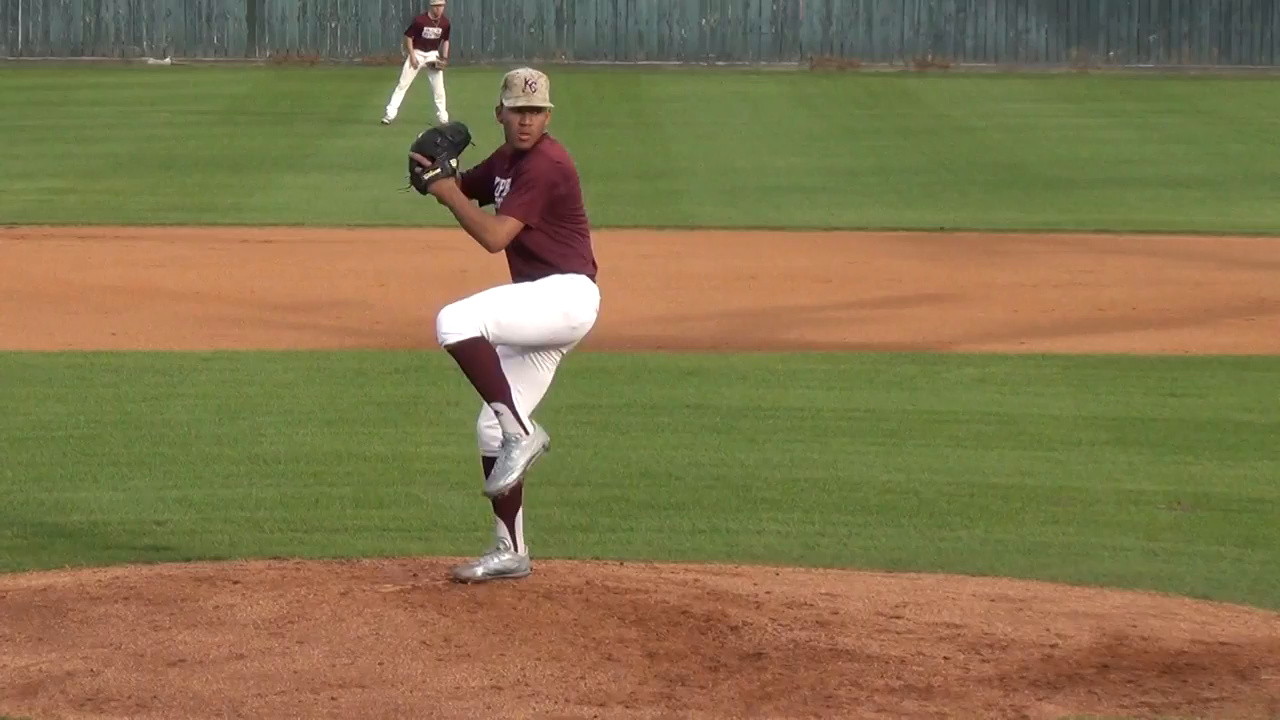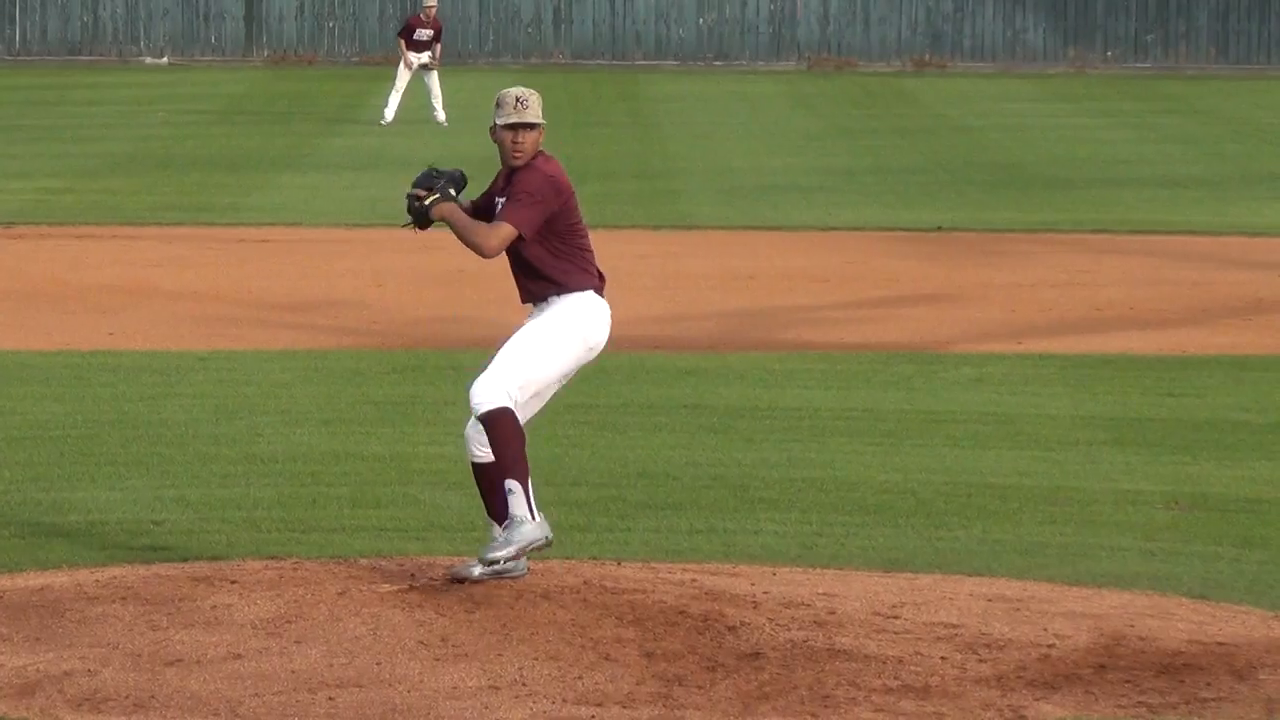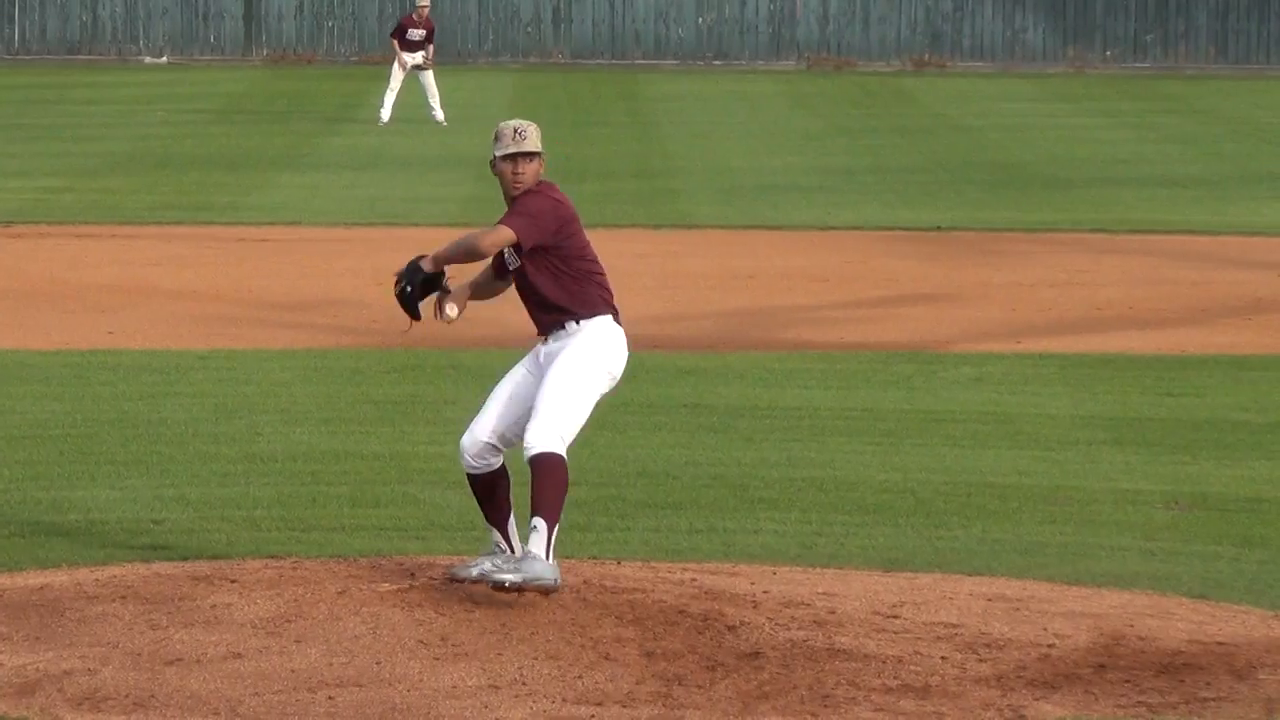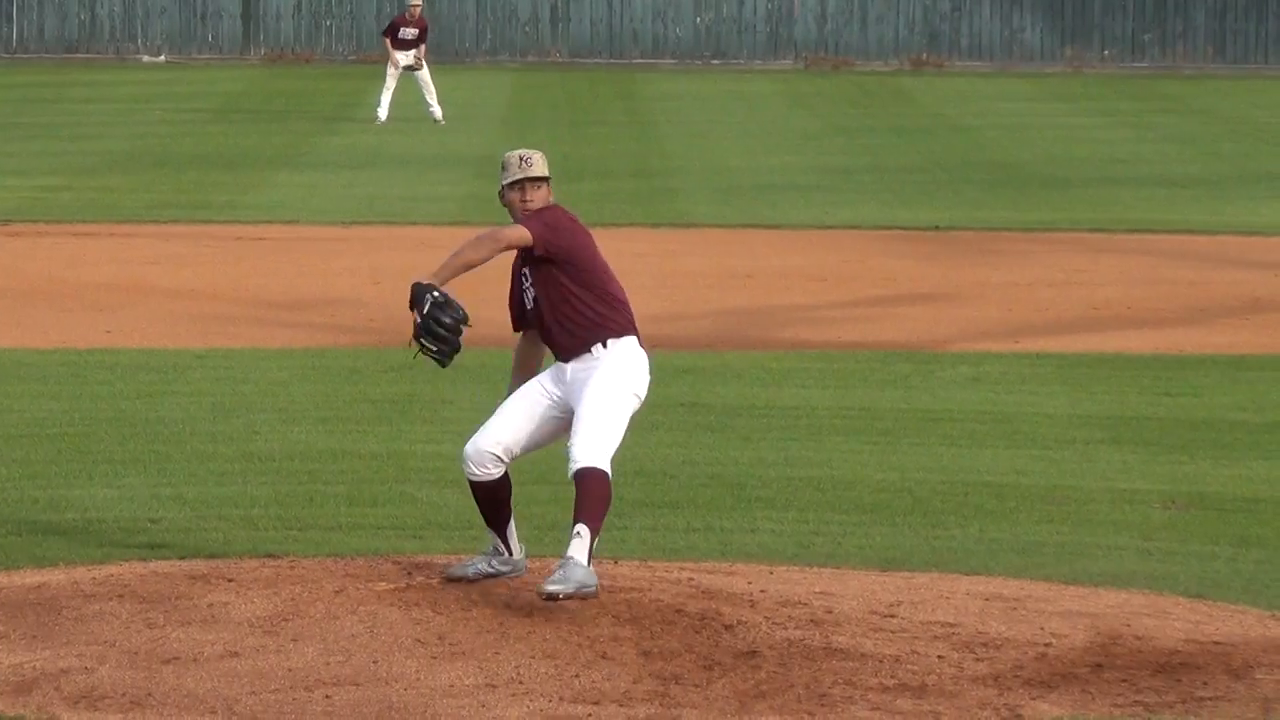
dt=0.1s
person 1, frame 1
left shoulder: (546, 162)
right shoulder: (507, 157)
left elbow: (493, 237)
right elbow: (461, 194)
left wrist: (446, 194)
right wrist: (437, 177)
left hip: (564, 295)
right hip: (540, 303)
left knee: (452, 322)
right knee: (495, 424)
left ankle: (520, 433)
right ankle: (509, 551)
person 1, frame 2
left shoulder: (541, 178)
right shoulder: (506, 179)
left elbow: (489, 244)
right elbow: (464, 216)
left wrist: (448, 212)
right wrist: (437, 207)
left hip: (577, 313)
right hip: (551, 320)
left knee: (487, 395)
right knee: (481, 431)
left ankle: (524, 520)
right ankle: (509, 548)
person 1, frame 3
left shoulder: (544, 202)
right shoulder: (510, 233)
left elbow: (485, 242)
right elbow: (491, 281)
left wrist: (437, 255)
right wrist: (453, 293)
left hip: (592, 340)
right hip: (552, 347)
left knee: (542, 441)
right knee: (475, 446)
left ankle: (539, 556)
right ankle: (505, 547)
person 1, frame 4
left shoulder: (556, 222)
right shoulder: (524, 274)
left elbow: (499, 239)
right elbow: (530, 341)
left wrist: (435, 282)
right wrist: (515, 402)
left hip: (614, 363)
right hip: (566, 371)
left knee: (588, 455)
right knee: (480, 453)
left ankle: (578, 563)
right ankle: (505, 553)
